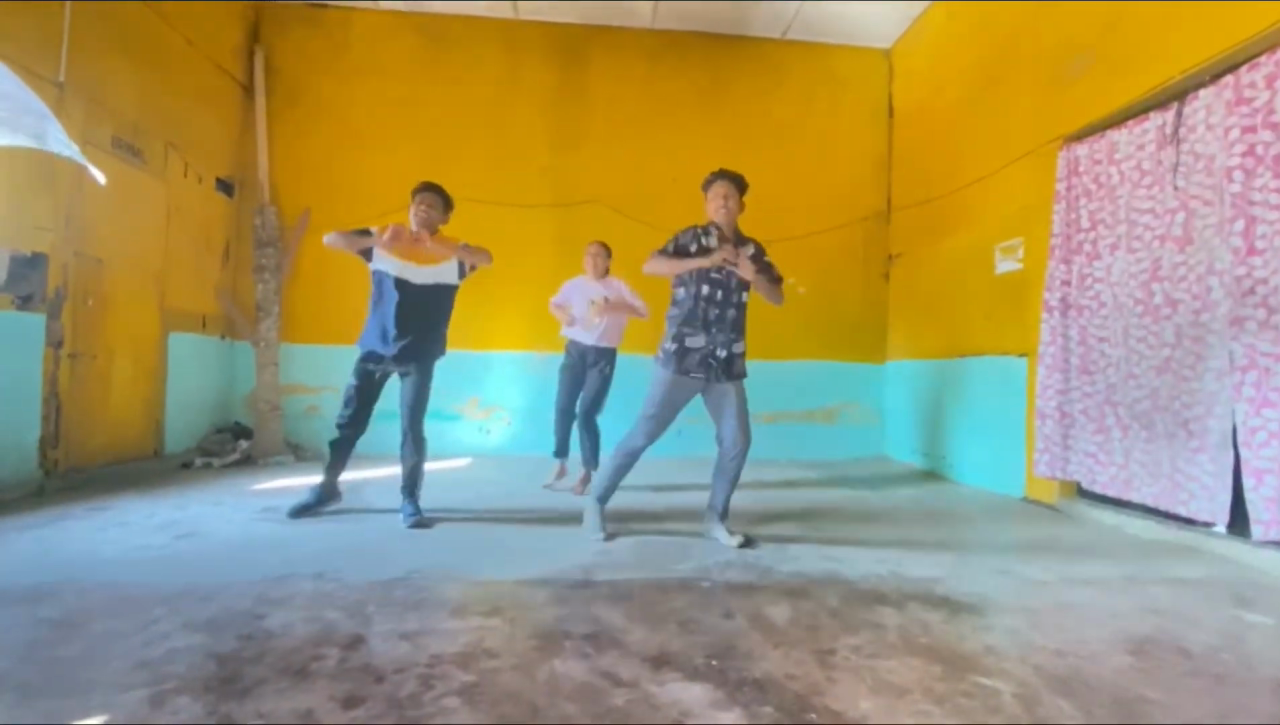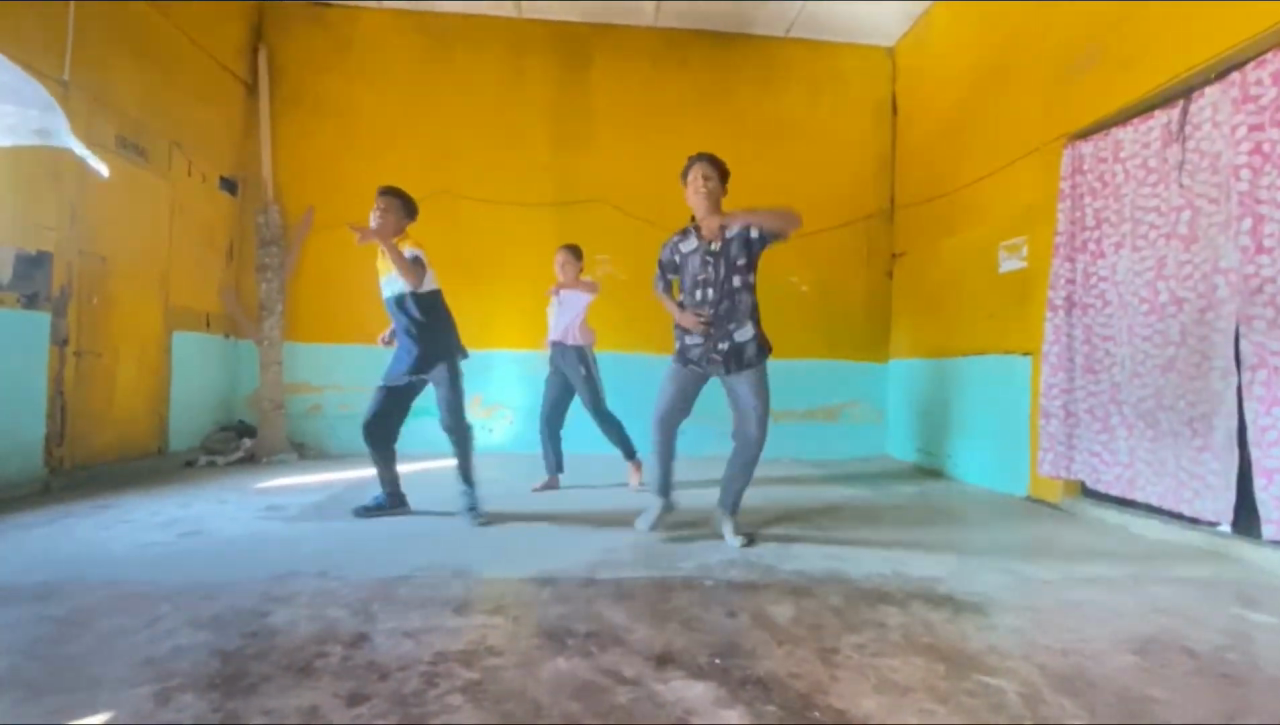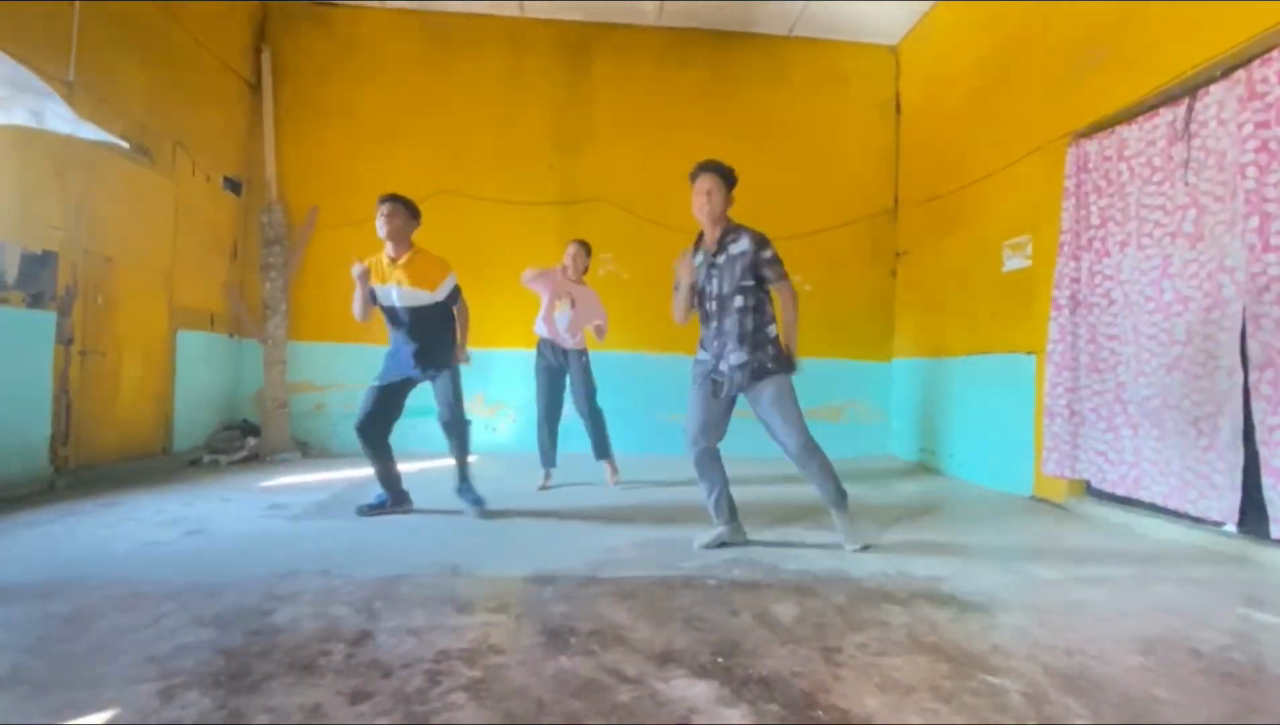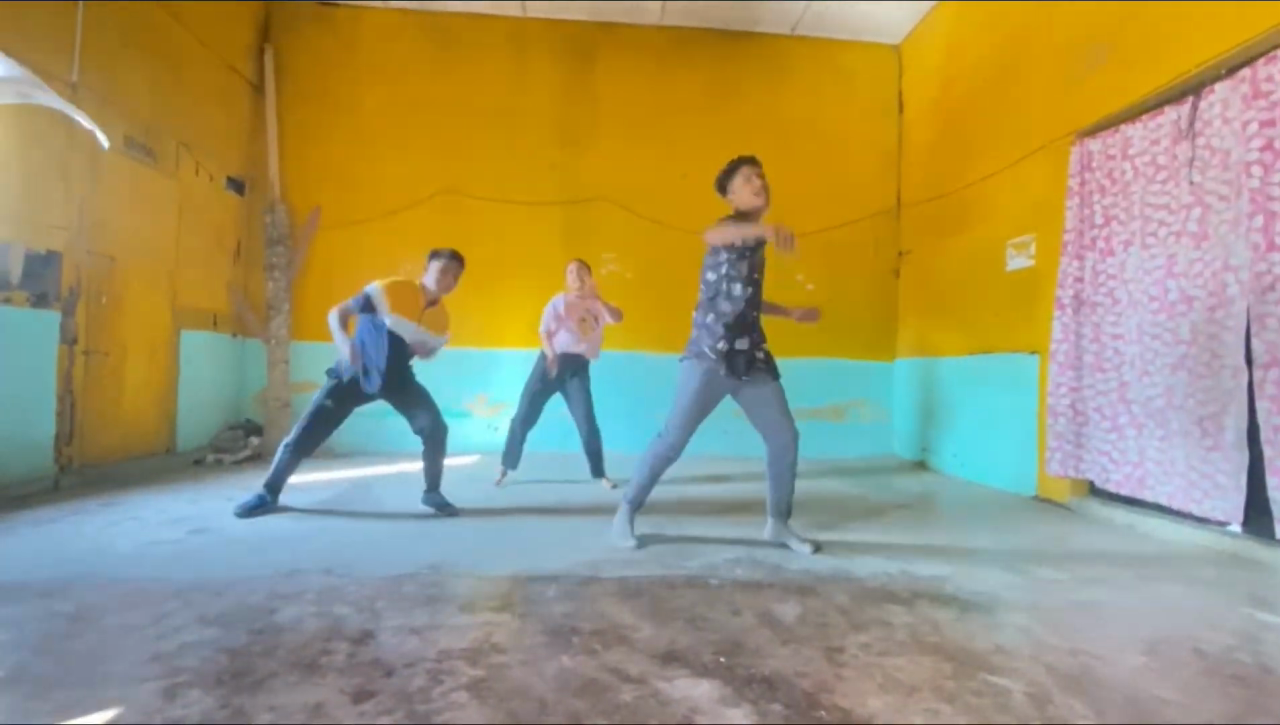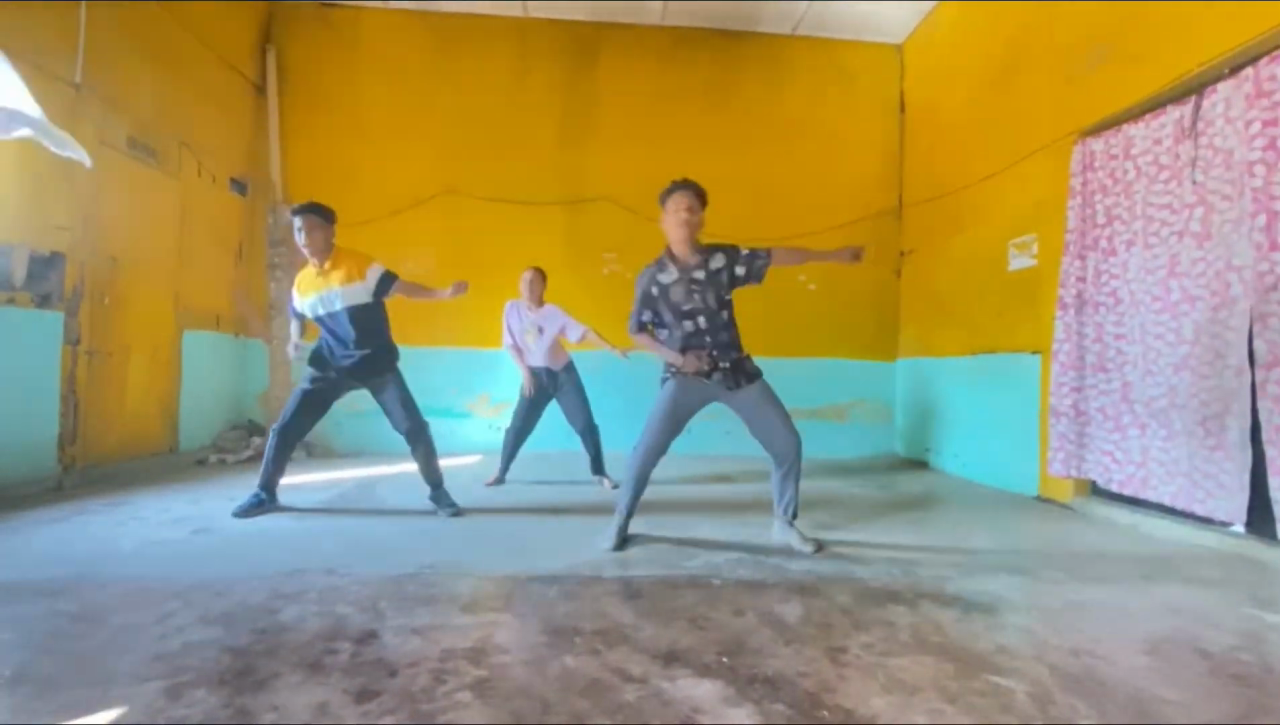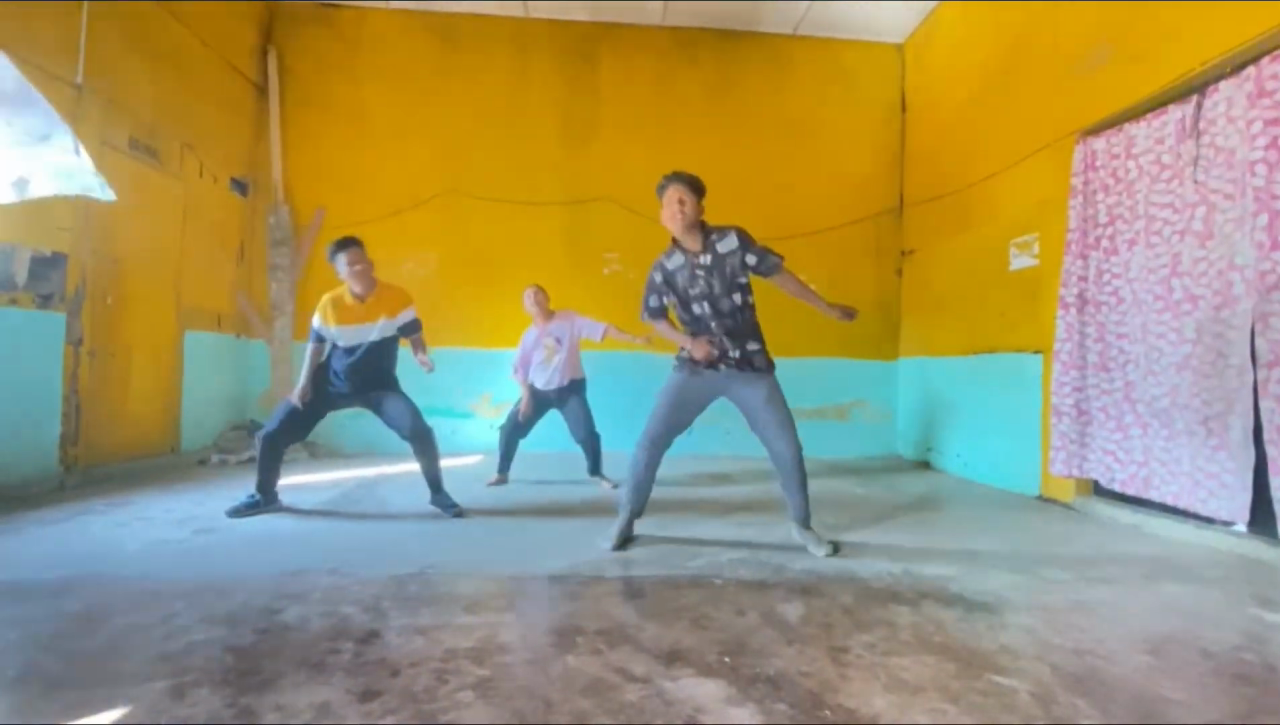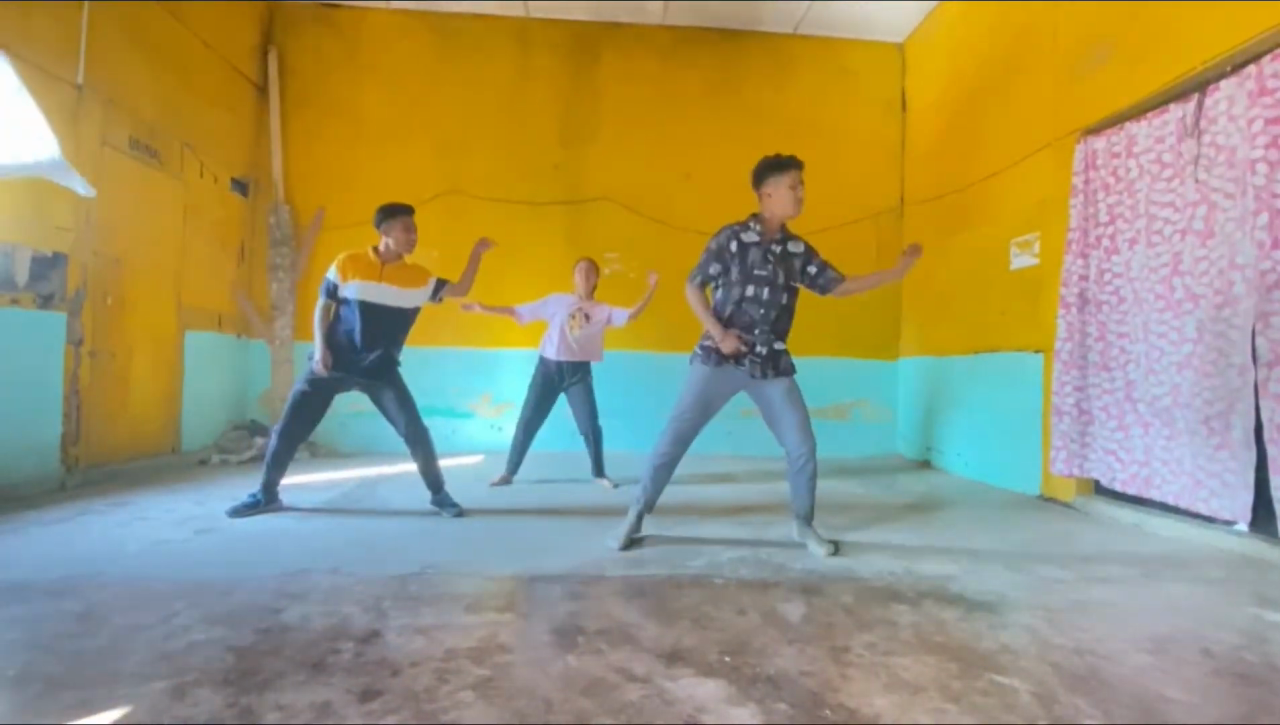
dt=0.4s
person 1, frame 1
left shoulder: (753, 251)
right shoulder: (693, 238)
left elbow: (778, 297)
right elbow: (651, 266)
left wrist: (752, 275)
right wrist: (705, 262)
left hip: (727, 361)
right hip: (684, 355)
left knee: (735, 442)
right knee: (645, 431)
left ankle: (716, 519)
right ankle: (598, 500)
person 1, frame 2
left shoulder: (743, 230)
right shoulder: (674, 246)
left elbow: (792, 222)
right elbow: (660, 287)
left wrist: (742, 219)
right wrist: (677, 313)
left hip: (741, 347)
right hip: (694, 347)
left knee: (750, 435)
right knee: (664, 419)
left ankle: (727, 512)
right ankle: (661, 497)
person 1, frame 3
left shoulder: (747, 244)
right shoulder: (696, 255)
left elbow: (783, 287)
right elbow: (681, 317)
left wrist: (788, 335)
right wrist: (683, 285)
left hip: (761, 363)
right hip: (712, 363)
left knee: (795, 442)
right knee: (699, 440)
left ankle: (840, 511)
right ankle: (726, 522)
person 1, frame 4
left shoulder: (752, 237)
right shoulder: (739, 229)
right elbow: (719, 235)
left wrist: (789, 312)
right wrist: (765, 230)
left hip: (752, 356)
right hip: (711, 356)
left knee: (785, 439)
right knee: (672, 440)
left ankle: (778, 523)
right ankle: (627, 513)
person 1, frame 5
left shoulder: (724, 259)
right shoulder: (653, 278)
left elbow: (776, 257)
right elbow: (637, 332)
left wrist: (834, 255)
right wrist: (677, 358)
left hip: (735, 370)
right hip: (686, 376)
left knee: (788, 442)
right knee: (648, 446)
left ankle: (786, 524)
right ankle: (621, 520)
person 1, frame 6
left shoulder: (732, 241)
right shoulder: (665, 267)
left elbow: (777, 272)
right elbow: (652, 317)
left wrist: (829, 308)
right wrist: (687, 343)
left hip: (749, 365)
right hip: (698, 367)
left knee: (787, 450)
right knee: (651, 439)
left ankle: (802, 526)
right ankle: (626, 520)
person 1, frame 7
left shoulder: (798, 249)
right shoulder: (732, 238)
left elbow: (838, 286)
right elbow: (693, 287)
left wrist: (898, 270)
right wrist: (717, 332)
left hip: (771, 363)
right hip: (719, 358)
left knee: (802, 446)
right knee: (675, 437)
left ankle: (803, 525)
right ankle: (636, 516)
person 2, frame 1
left shoulder: (450, 249)
right shoulder: (384, 238)
left elbow: (485, 259)
right elbow: (331, 240)
left wrist: (438, 245)
right wrist: (373, 241)
left hip: (417, 353)
right hip: (376, 345)
left knee: (412, 424)
right knee: (350, 418)
left ankle: (409, 500)
right ankle: (326, 489)
person 2, frame 2
left shoulder: (409, 250)
right shoulder: (387, 258)
left elbow: (415, 282)
left wrist: (388, 246)
right wrist: (392, 328)
left hip: (439, 354)
right hip: (406, 358)
left knee: (454, 422)
right knee: (375, 426)
left ankle: (468, 489)
right ankle: (391, 496)
person 2, frame 3
left shoulder: (435, 266)
right shoulder: (374, 268)
left elbow: (460, 306)
right elbow: (361, 316)
left wrist: (461, 345)
right wrist: (362, 286)
left hip: (441, 358)
right hip: (401, 359)
left knee: (453, 418)
right knee: (367, 425)
left ankle: (464, 481)
right ankle: (394, 493)
person 2, frame 4
left shoulder: (438, 316)
right shoulder: (389, 291)
right elbow: (337, 314)
left wrist: (425, 347)
right wrist: (346, 342)
left hip: (397, 380)
right hip: (355, 376)
left knee: (435, 428)
right knee: (302, 437)
left ankle: (432, 492)
right ankle: (268, 493)
person 2, frame 5
left shoulder: (359, 266)
right shoulder: (302, 282)
left elbow: (403, 288)
right elbow: (298, 319)
left wrist: (445, 294)
right wrist: (295, 341)
left hip: (376, 364)
right hip: (331, 366)
left knee: (412, 426)
right knee: (286, 427)
left ankle: (437, 491)
right ankle: (266, 493)
person 2, frame 6
left shoulder: (398, 299)
right shoulder: (330, 306)
left elbow: (415, 337)
right elbow: (315, 347)
left wrist: (422, 357)
right wrist: (304, 383)
left hip: (379, 385)
right hip: (331, 385)
left knee: (420, 431)
right knee: (271, 434)
left ankle: (438, 494)
right ankle: (265, 496)
person 2, frame 7
left shoulder: (417, 276)
right shoulder: (347, 264)
left elbow: (459, 291)
right elbow: (323, 308)
left wrist: (476, 254)
right wrist: (321, 346)
left hip: (381, 370)
right hip: (333, 363)
left knee: (414, 429)
right knee: (289, 428)
left ankle: (438, 492)
right ankle: (266, 494)
person 3, frame 1
left shoulder: (617, 286)
right shoulder: (575, 284)
left elbow: (643, 312)
right elbow: (554, 304)
left wrist: (618, 306)
right wrist: (562, 316)
left hip: (604, 355)
right hip: (577, 351)
left knee: (587, 413)
right knee: (563, 407)
left ankle: (587, 471)
right ankle: (561, 462)
person 3, frame 2
left shoulder: (580, 288)
right shoulder: (558, 293)
left elbow: (595, 288)
left wrist: (564, 285)
right wrist: (552, 338)
left hip: (577, 356)
right hip: (559, 358)
left knee: (598, 412)
right knee: (548, 418)
left ankle: (633, 462)
right ankle: (552, 475)
person 3, frame 3
left shoulder: (589, 295)
right shoulder: (550, 279)
left elbow: (600, 331)
right elbow: (526, 278)
left wrist: (598, 328)
right wrist: (549, 272)
left hip: (576, 352)
right hip: (548, 350)
left knee: (588, 407)
right knee: (547, 413)
left ankle: (607, 460)
right ankle: (547, 470)
person 3, frame 4
left shoulder: (597, 302)
right shoulder: (558, 301)
left elbow: (617, 318)
right elbow: (544, 331)
left wrist: (595, 296)
right wrist: (551, 353)
left hip: (578, 367)
right hip: (552, 363)
left knee: (587, 424)
right knee: (523, 417)
left ankle: (599, 473)
right ankle: (506, 467)
person 3, frame 5
left shoulder: (552, 312)
right shoulder: (512, 308)
left elbow: (583, 332)
right elbow: (511, 345)
left wrist: (613, 348)
right wrist: (525, 371)
left hip: (563, 373)
right hip: (536, 377)
left knee: (585, 424)
right knee: (517, 427)
left ankle: (600, 473)
right ankle: (501, 473)
person 3, frame 6
left shoulder: (570, 320)
right shoulder: (529, 336)
left elbow: (603, 330)
right elbow: (518, 369)
left wrist: (634, 338)
right wrist: (525, 395)
left hip: (570, 389)
right hip: (540, 391)
left knee: (586, 434)
right knee: (509, 428)
left ankle: (596, 473)
right ankle: (502, 474)
person 3, frame 7
left shoulder: (602, 310)
right shoulder: (556, 301)
left elbow: (631, 314)
right elbow: (518, 312)
left wrist: (650, 288)
right wrist: (483, 309)
left hip: (579, 370)
right hip: (549, 366)
left knee: (590, 425)
right knee: (527, 421)
left ankle: (600, 473)
right ankle: (509, 472)
